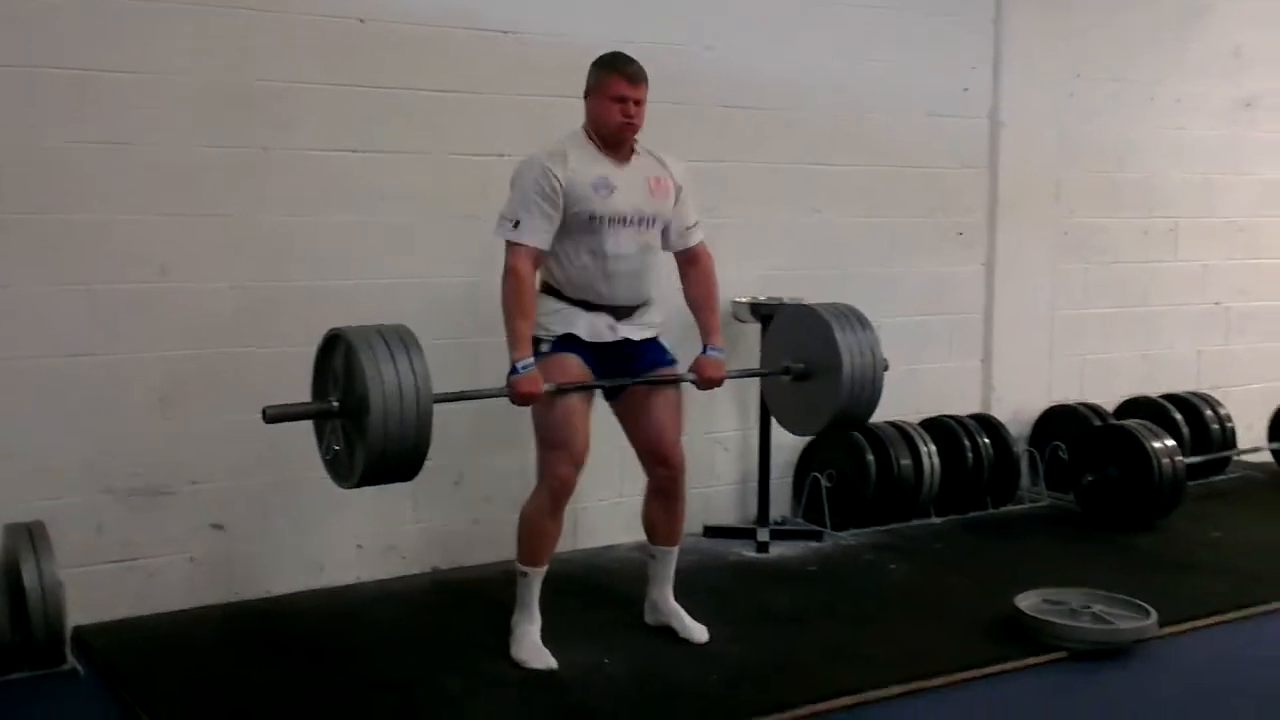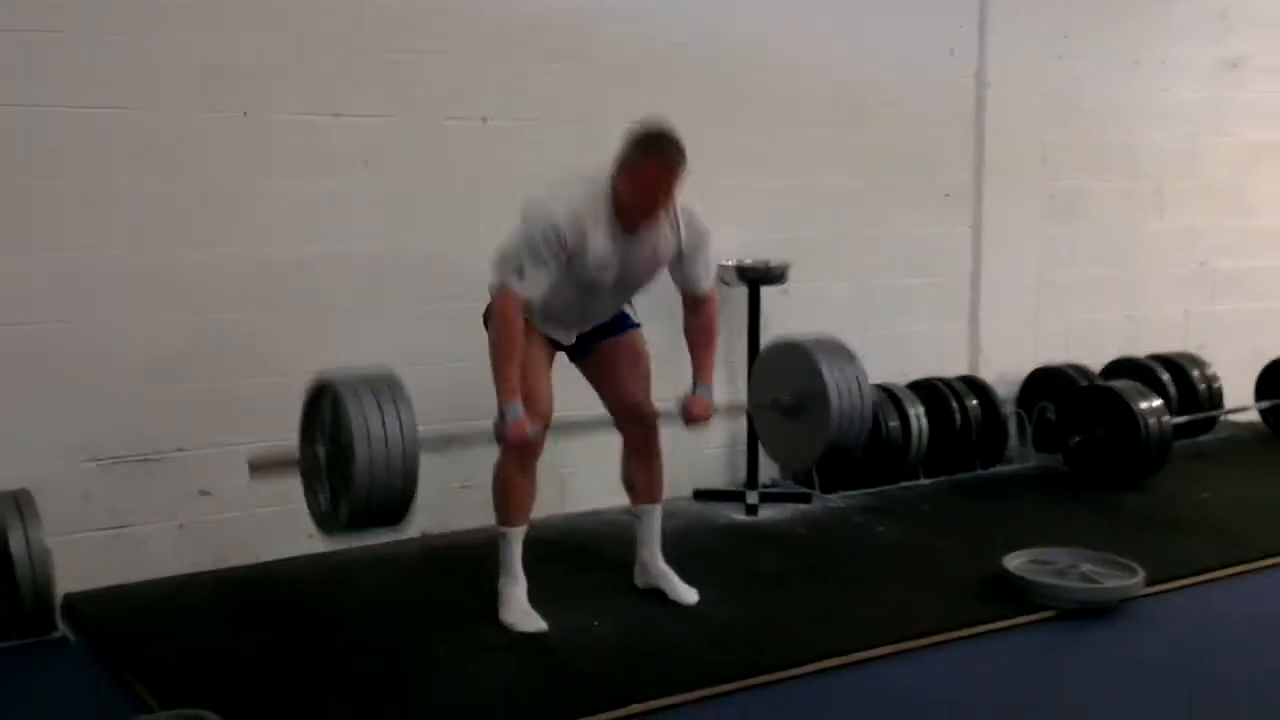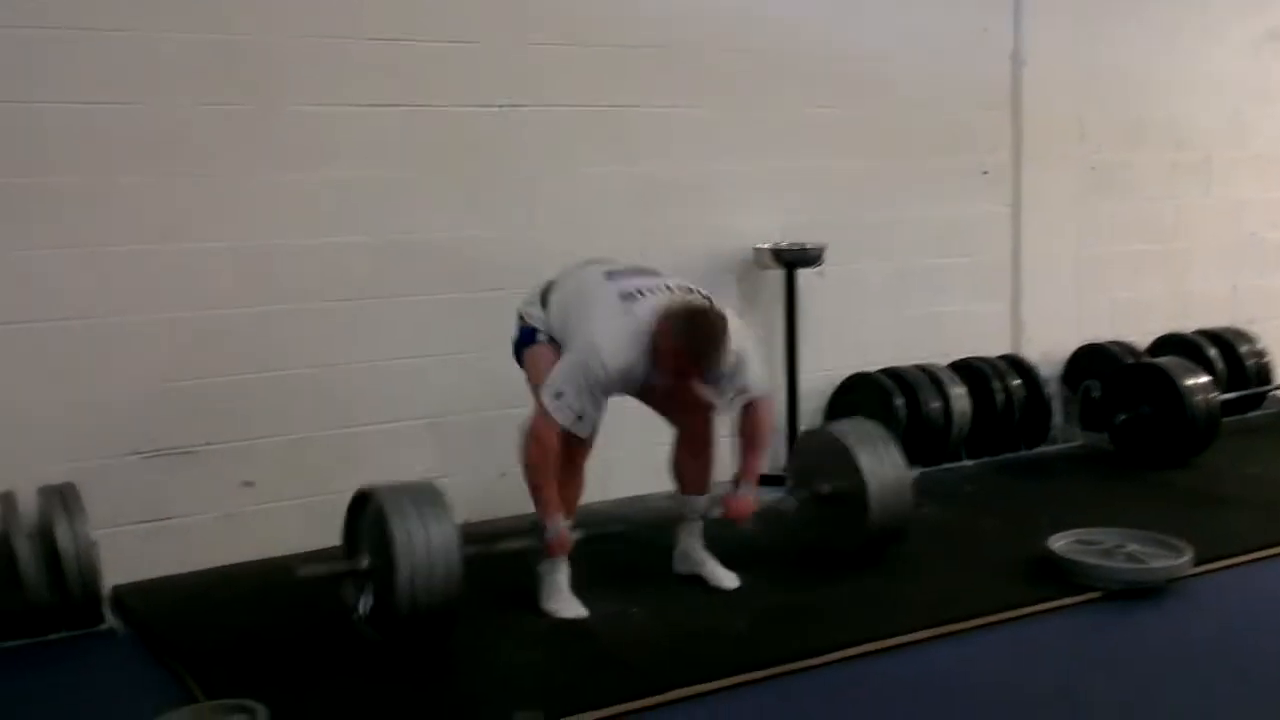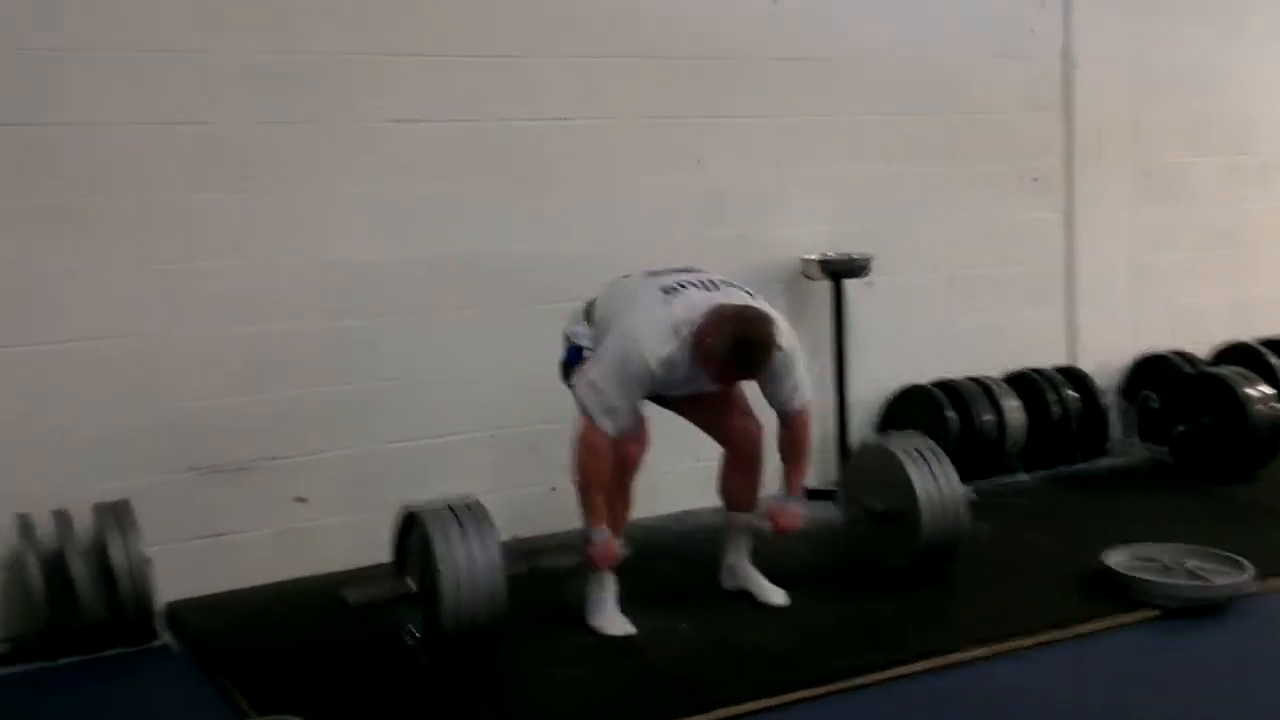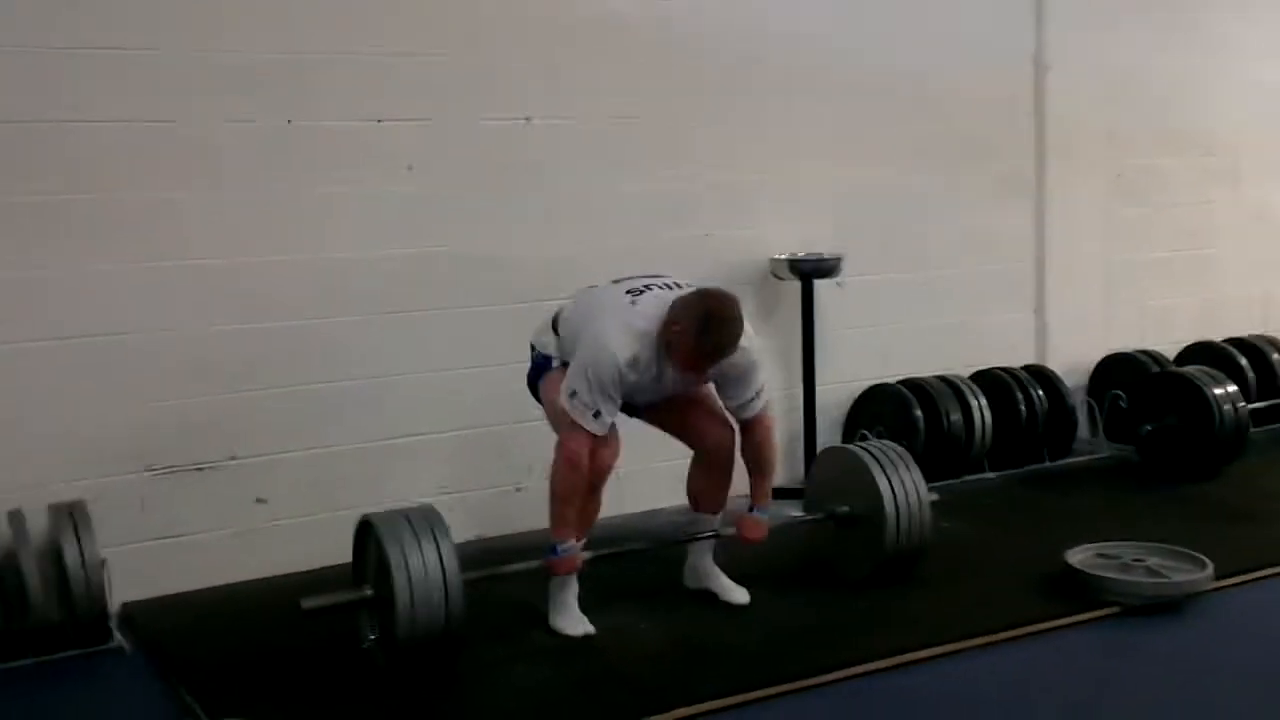
dt=0.2s
person 1, frame 1
left shoulder: (664, 172)
right shoulder: (550, 167)
left elbow: (695, 258)
right elbow: (520, 263)
left wrist: (712, 346)
right wrist: (522, 363)
left hip: (639, 340)
right hip: (565, 332)
left knee: (668, 466)
right knee: (561, 473)
left ankle: (661, 599)
right ankle: (526, 619)
person 1, frame 2
left shoulder: (685, 221)
right shoulder: (561, 215)
left elbow: (701, 300)
right elbow: (510, 310)
left wrist: (701, 387)
right wrist: (512, 408)
left hip: (601, 318)
right hip: (534, 314)
left knee: (644, 423)
right knee: (528, 433)
left ankle: (650, 561)
right ankle: (511, 584)
person 1, frame 3
left shoulder: (727, 343)
right shoulder: (604, 354)
left elbow: (755, 408)
right elbow: (542, 435)
left wrist: (745, 488)
right wrist: (554, 524)
right hip: (551, 325)
left knee: (698, 418)
right knee: (574, 437)
left ankle: (690, 548)
right ankle: (554, 575)
person 1, frame 4
left shoulder: (775, 341)
right shoulder: (645, 347)
left elbow: (796, 414)
right elbow: (595, 438)
left wrist: (792, 498)
right wrist: (599, 533)
left hip: (685, 346)
right hip: (598, 341)
left knee: (746, 436)
right knee: (627, 450)
left ankle: (738, 563)
right ankle: (602, 587)
person 1, frame 5
left shoulder: (736, 345)
right shoulder: (615, 346)
left elbow: (756, 423)
right elbow: (575, 447)
left wrist: (759, 509)
right wrist: (564, 544)
right hip: (564, 356)
left knee: (719, 439)
right knee: (599, 456)
left ankle: (701, 562)
right ankle: (563, 588)
